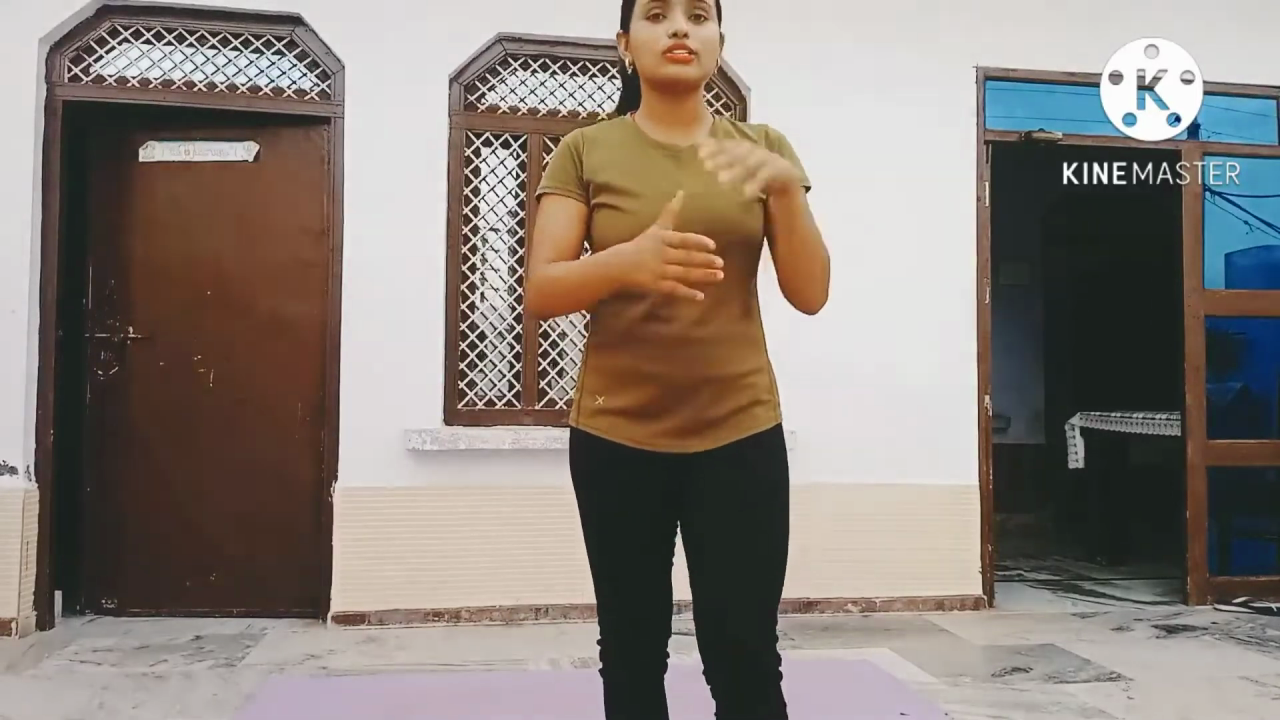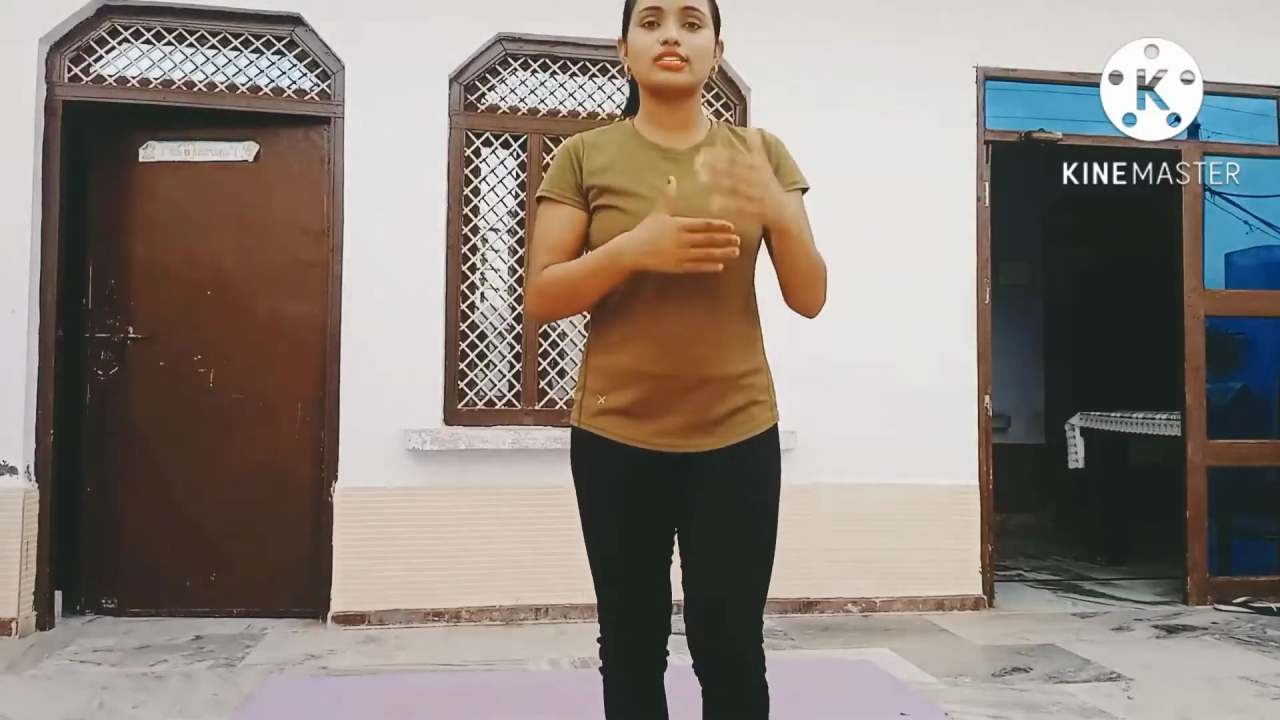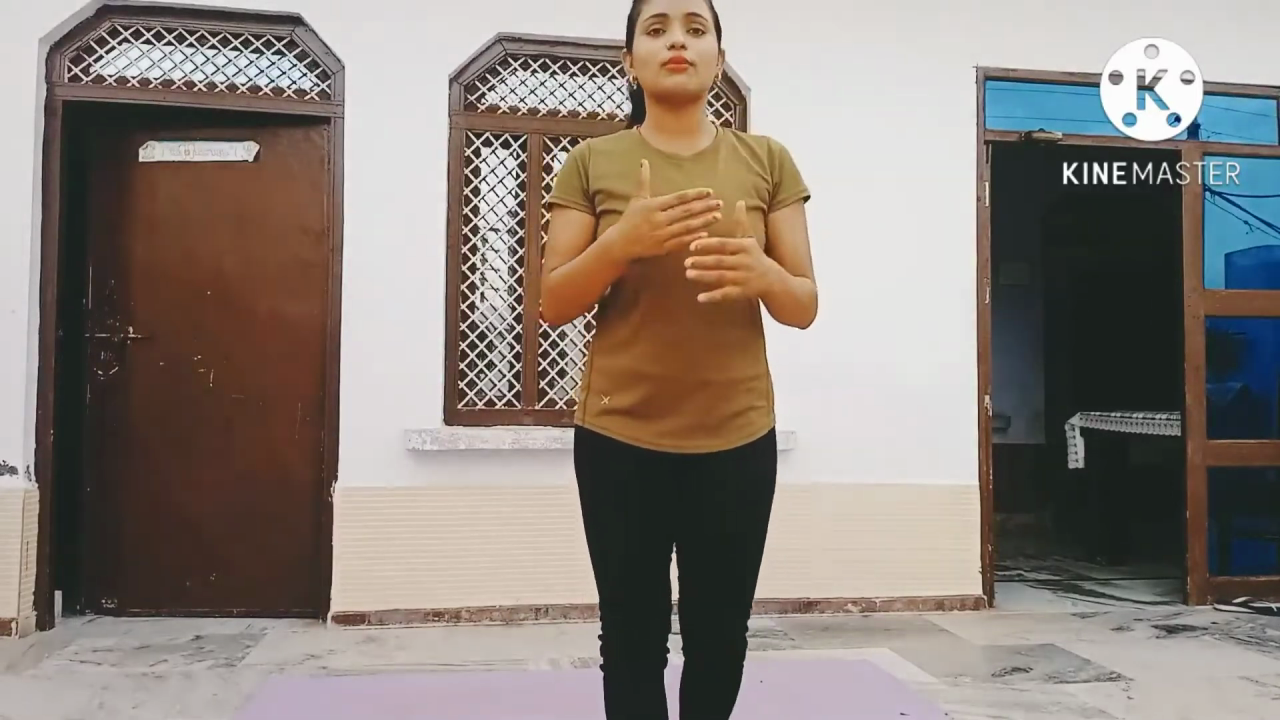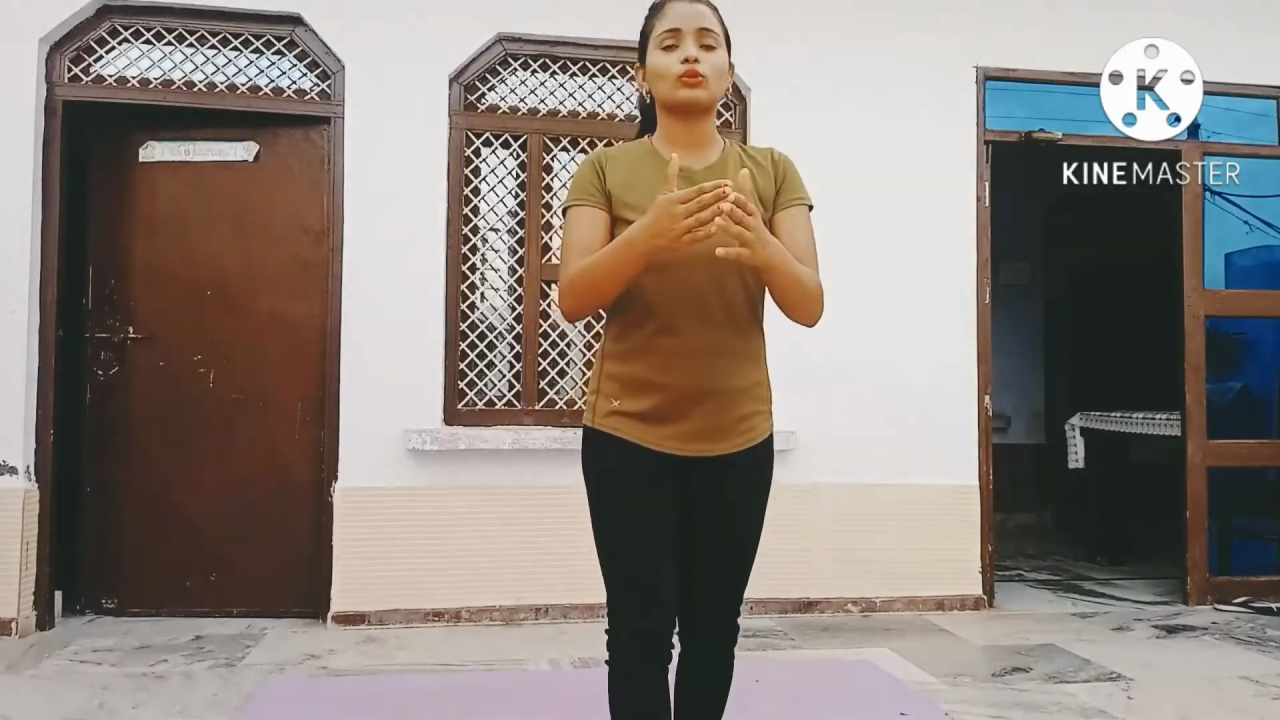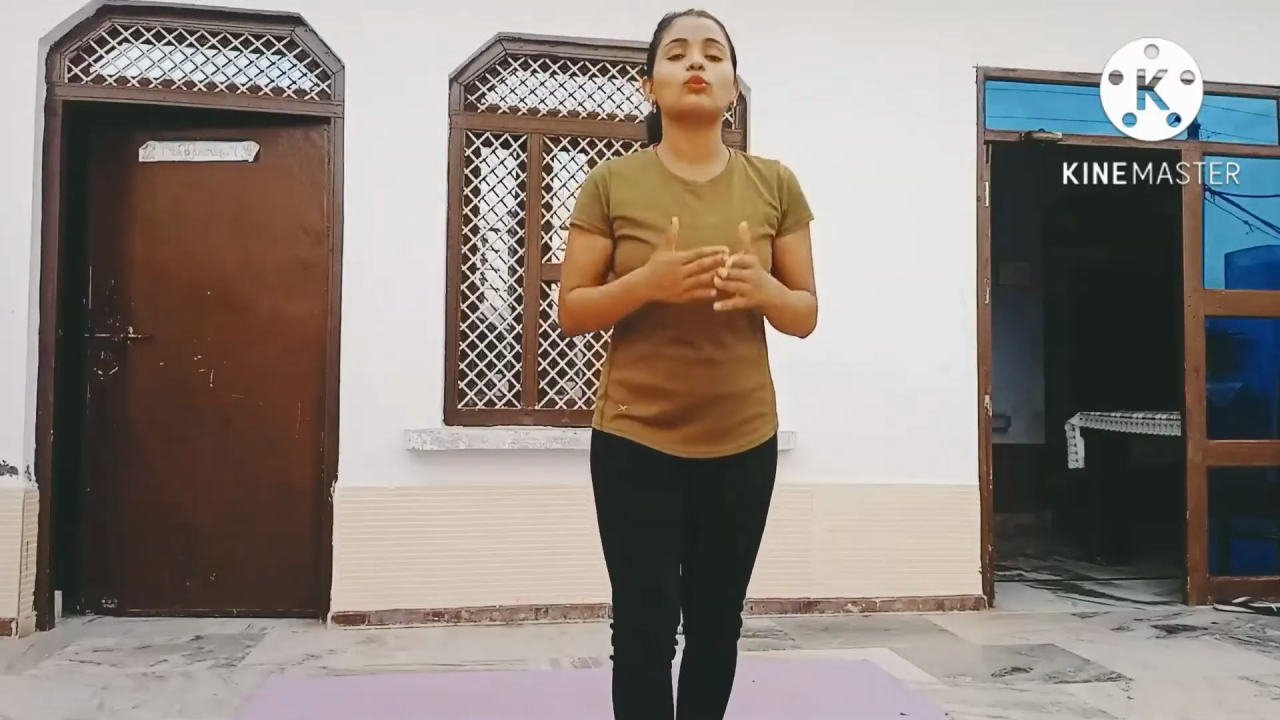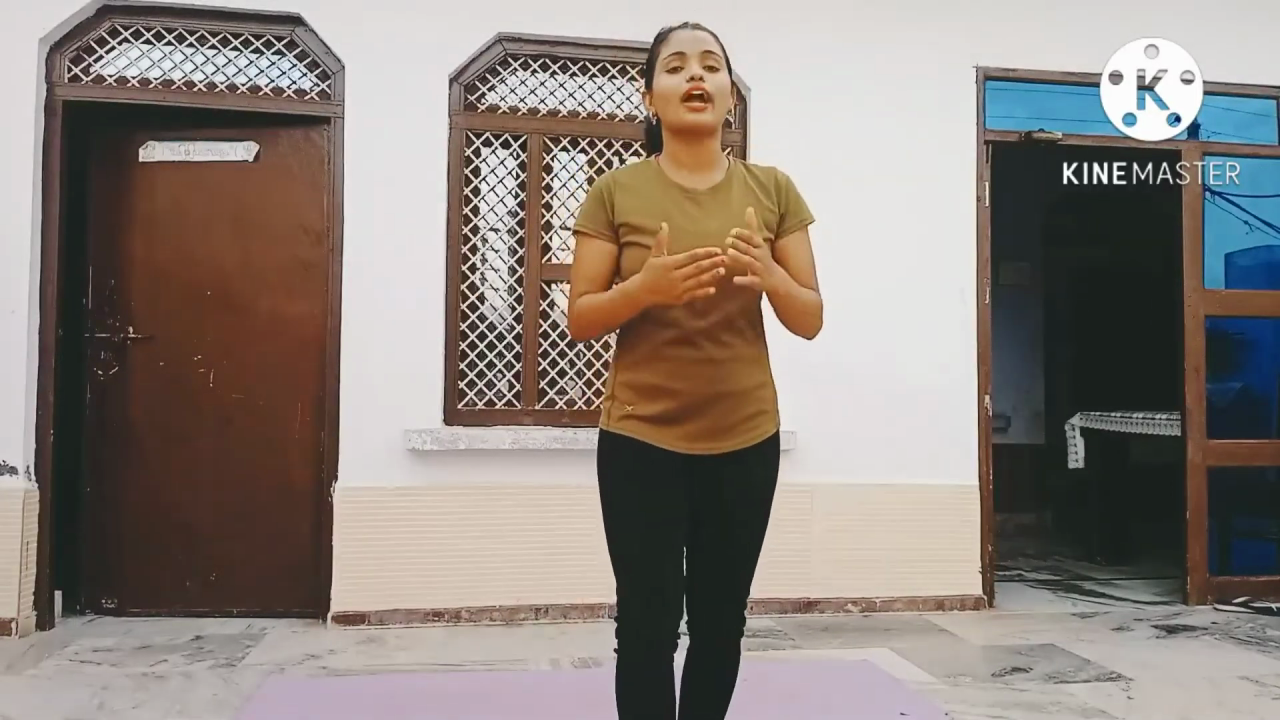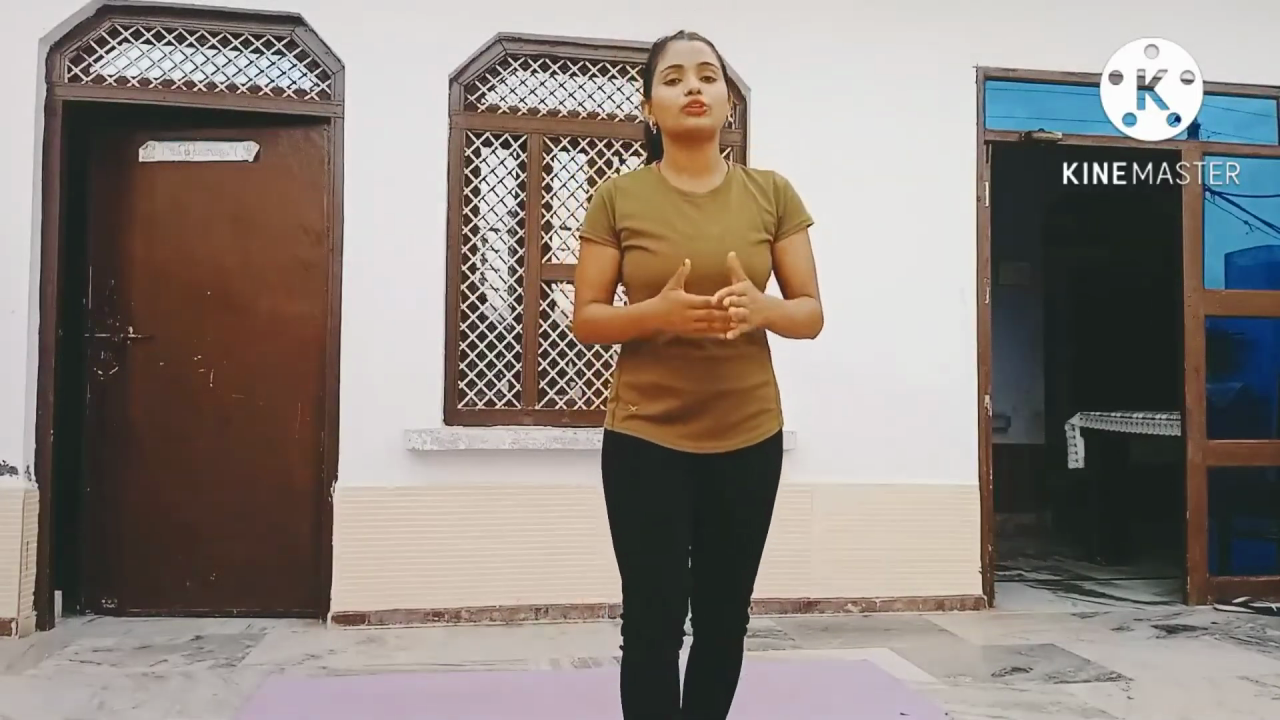
dt=0.2s
person 1, frame 1
left shoulder: (762, 150)
right shoulder: (583, 152)
left elbow: (811, 296)
right elbow: (538, 292)
left wrist: (787, 190)
right wrist: (627, 260)
left hip: (739, 431)
right hip: (616, 435)
left knee: (744, 653)
right knee: (632, 647)
person 1, frame 2
left shoulder: (762, 155)
right shoulder: (584, 157)
left elbow: (811, 298)
right elbow: (540, 299)
left wrist: (777, 216)
right wrist: (633, 250)
left hip: (737, 432)
right hip: (618, 434)
left knee: (731, 649)
right knee: (632, 643)
person 1, frame 3
left shoulder: (766, 161)
right shoulder: (591, 163)
left elbow: (804, 308)
right elbow: (554, 305)
left wrist: (759, 271)
right wrist: (623, 242)
left hip: (737, 434)
right hip: (622, 434)
left knee: (718, 637)
right knee: (634, 638)
person 1, frame 4
left shoulder: (772, 171)
right shoulder: (604, 170)
left elbow: (810, 307)
right elbow: (572, 298)
left wrist: (761, 247)
right wrist: (649, 234)
left hip: (738, 438)
right hip: (628, 436)
left knee: (713, 629)
right knee: (638, 633)
person 1, frame 5
left shoulder: (776, 185)
right shoulder: (611, 183)
left elbow: (806, 317)
right elbow: (570, 313)
left wrist: (764, 288)
right wrist: (646, 282)
left hip: (742, 442)
right hip: (636, 440)
left knee: (716, 624)
right knee: (644, 630)
person 1, frame 6
left shoulder: (772, 189)
right shoulder: (613, 192)
left elbow: (811, 318)
right elbow: (580, 317)
left wrist: (772, 278)
right wrist: (643, 287)
left hip: (745, 440)
right hip: (640, 439)
left knee: (720, 621)
right knee: (646, 625)
person 1, frame 7
left shoulder: (771, 193)
right shoulder: (616, 198)
left elbow: (811, 313)
right elbow: (584, 319)
left wrist: (763, 309)
right wrist: (657, 312)
left hip: (748, 438)
right hip: (644, 439)
left knee: (723, 618)
right knee: (652, 622)
